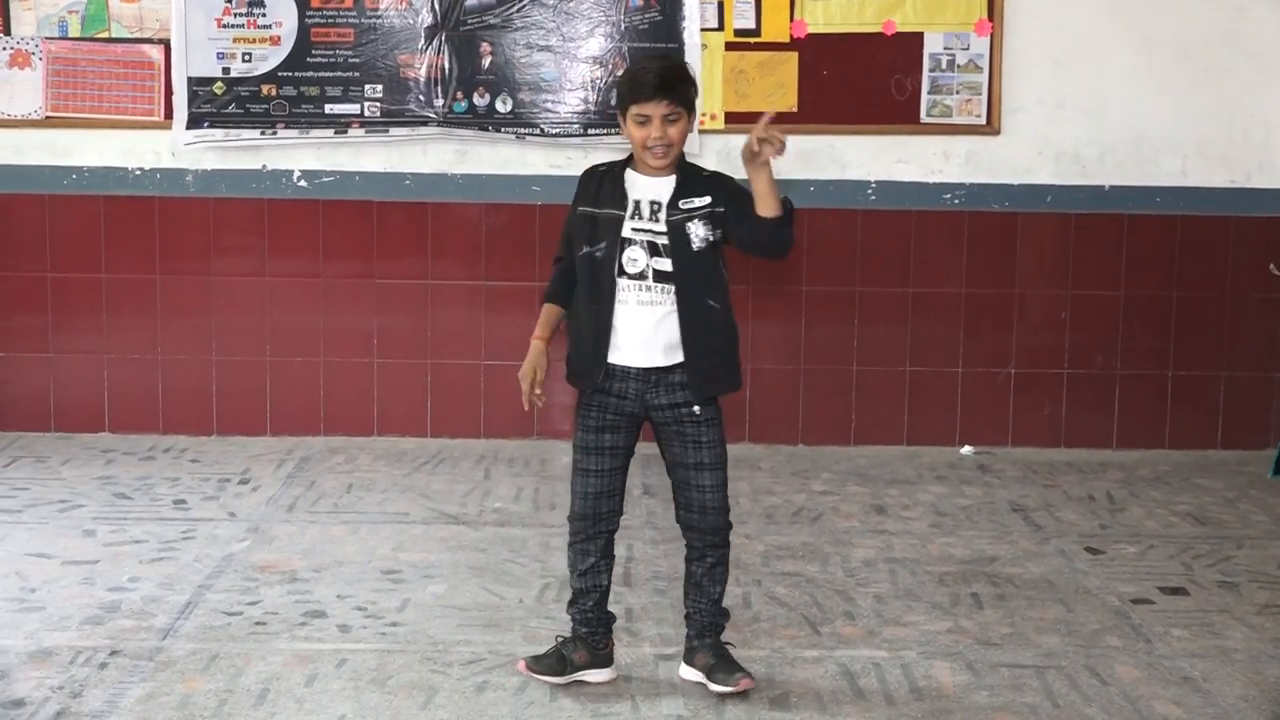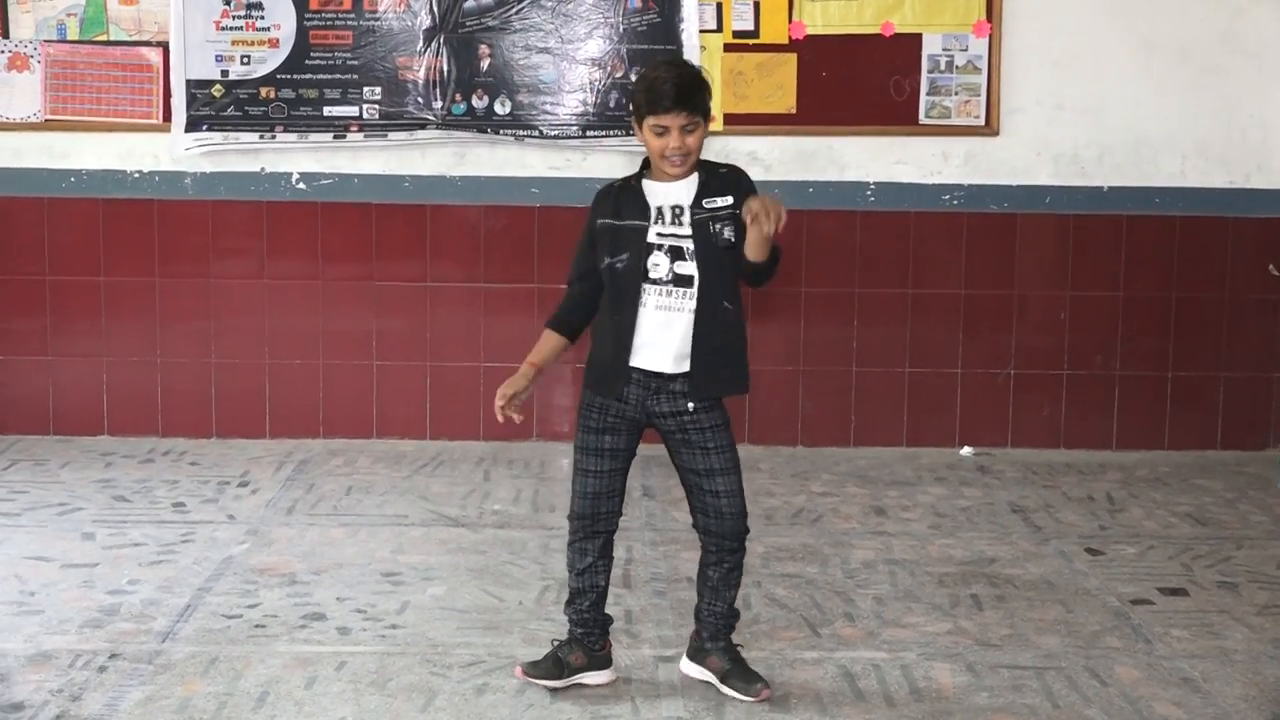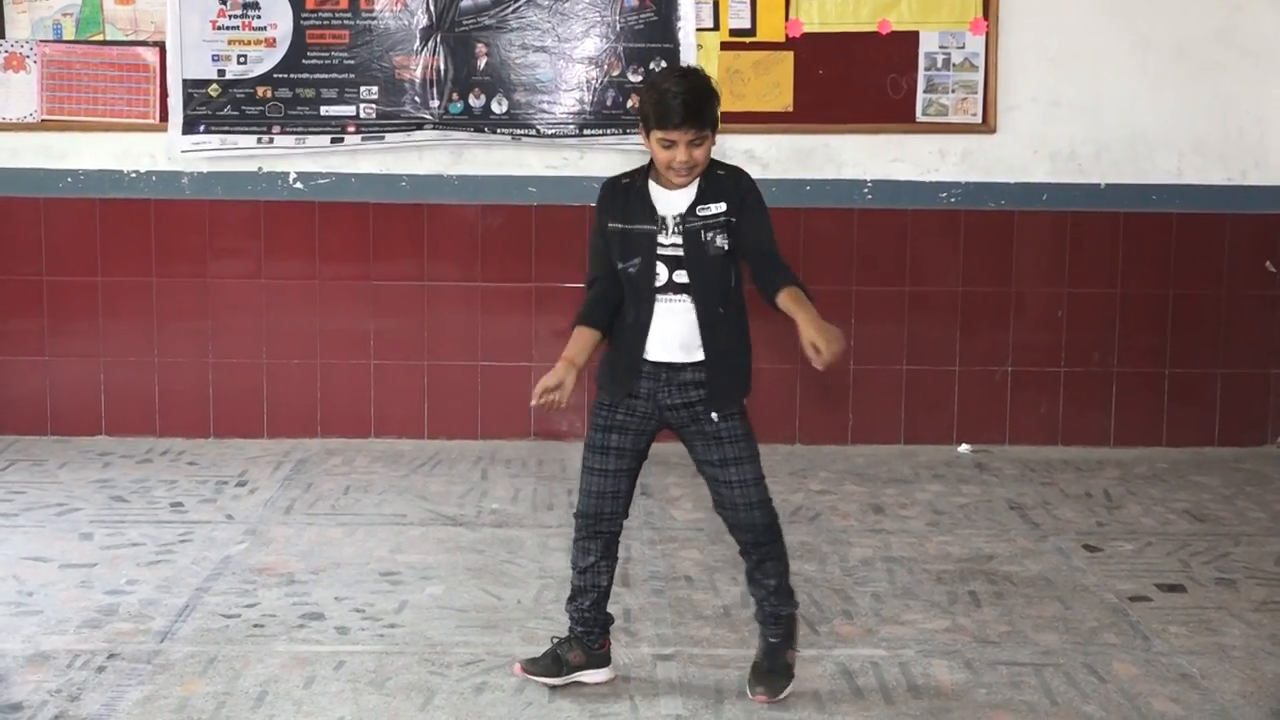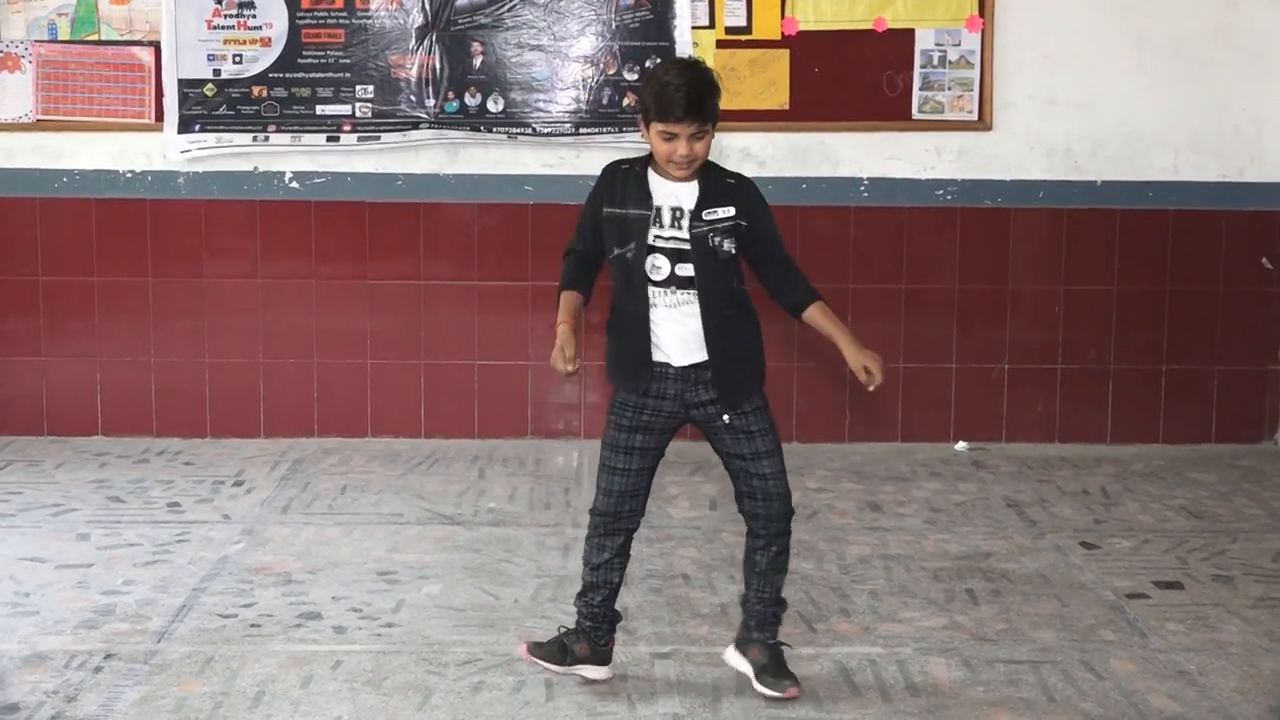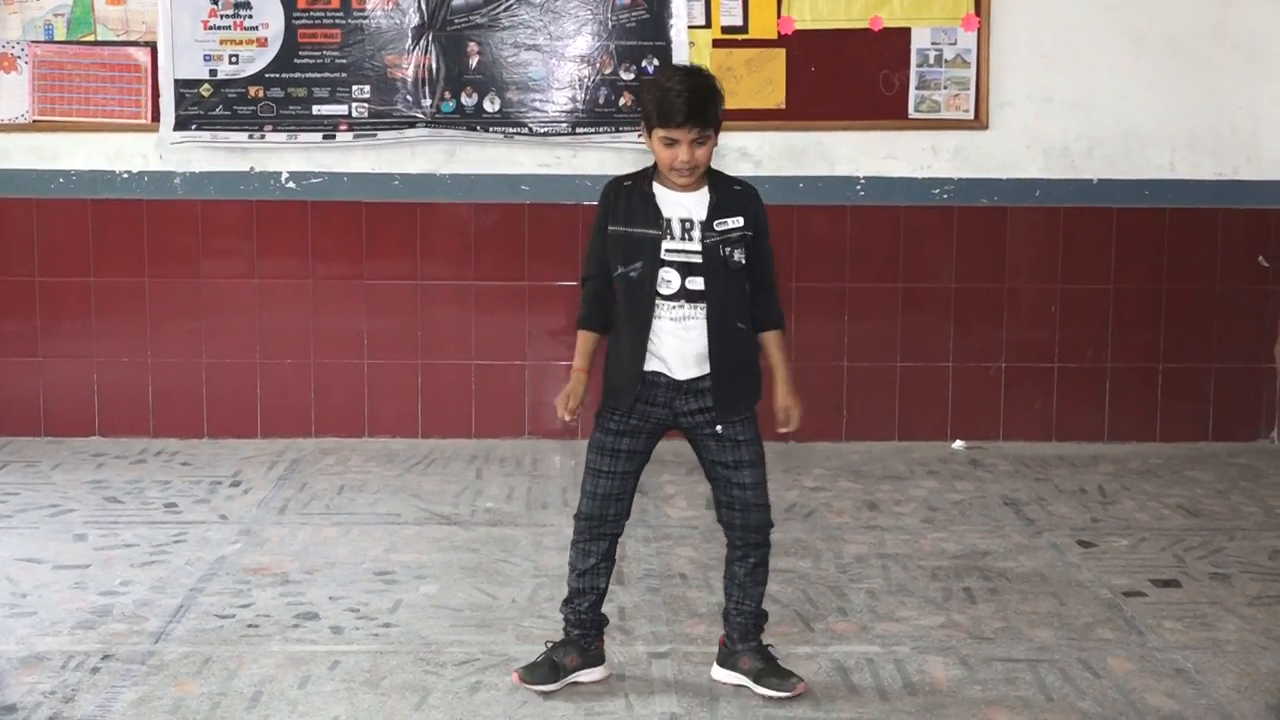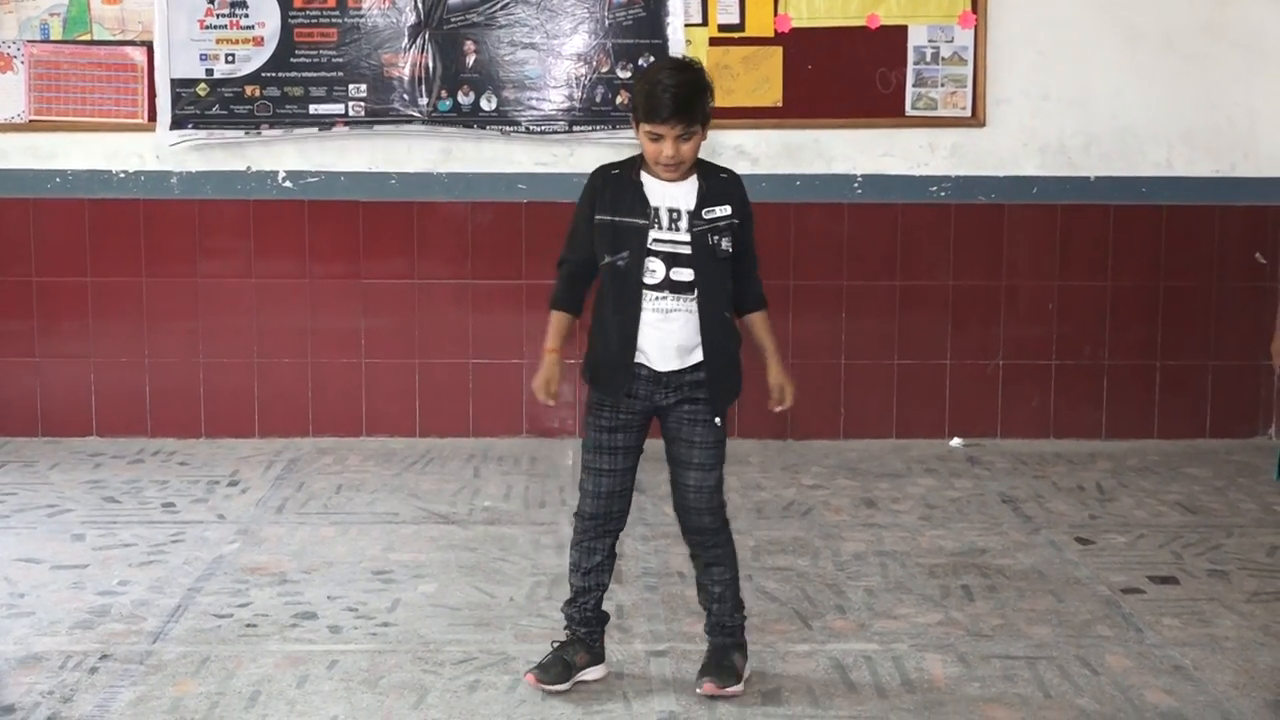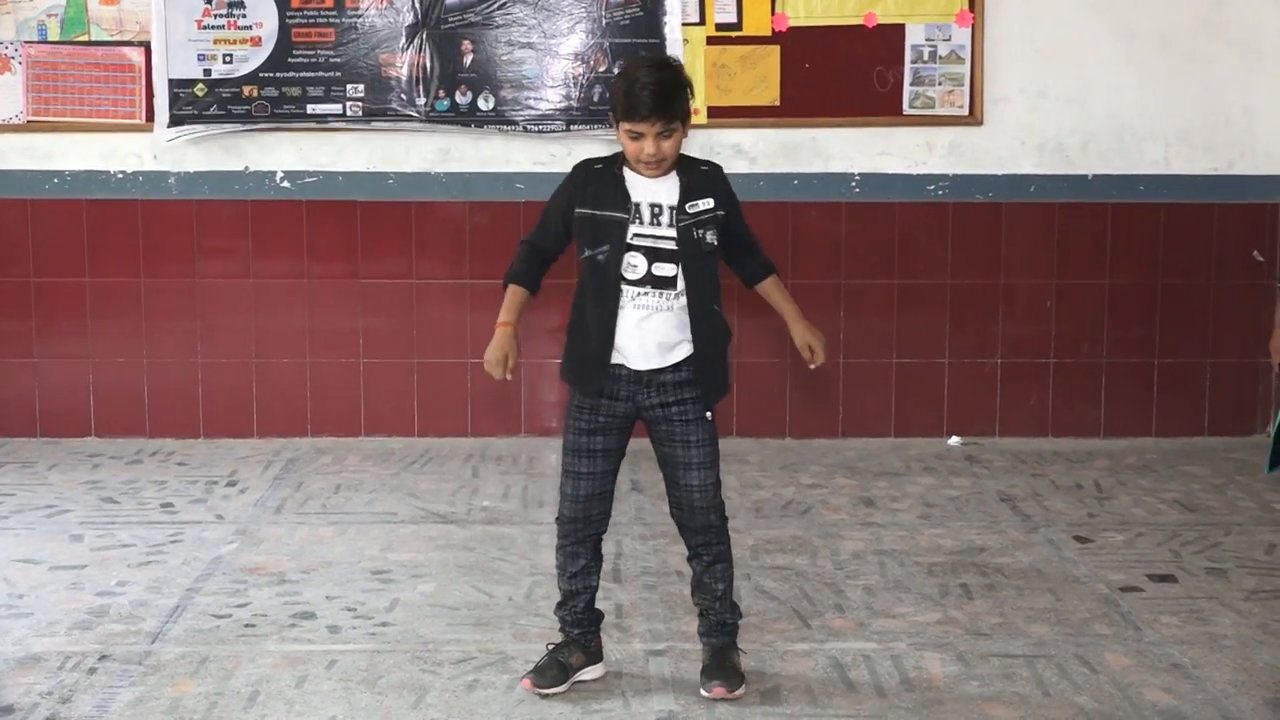
dt=0.2s
person 1, frame 1
left shoulder: (713, 193)
right shoulder: (596, 185)
left elbow: (774, 243)
right elbow: (566, 276)
left wrist: (760, 167)
right wrist: (538, 348)
left hip: (686, 384)
right hip: (607, 381)
left knee: (707, 520)
right knee: (590, 517)
left ankle: (704, 645)
right ankle: (590, 642)
person 1, frame 2
left shoulder: (731, 188)
right shoulder: (614, 202)
left elbow: (755, 273)
right elbow: (580, 298)
left wrist: (762, 230)
right wrist: (528, 372)
left hip: (692, 390)
right hip: (615, 384)
left knee: (725, 521)
right knee: (590, 518)
left ankle: (712, 644)
right ankle: (587, 645)
person 1, frame 3
left shoulder: (733, 189)
right shoulder: (618, 197)
left elbow: (768, 269)
right elbow: (601, 295)
left wrist: (808, 320)
right wrist: (568, 367)
left hip: (708, 384)
right hip: (629, 381)
left knee: (753, 516)
right knee: (596, 515)
left ankle: (777, 637)
right ankle: (586, 642)
person 1, frame 4
left shoulder: (737, 196)
right shoulder: (616, 185)
left elbow: (782, 277)
right elbow: (580, 259)
left wrist: (846, 341)
right wrist: (567, 324)
left hip: (726, 380)
right hip: (645, 381)
left knee: (770, 509)
right knee: (612, 514)
left ankle: (758, 639)
right ankle: (592, 636)
person 1, frame 5
left shoulder: (741, 203)
right shoulder: (620, 199)
left elbow: (762, 298)
right elbow: (598, 295)
left wrist: (782, 381)
right wrist: (578, 375)
left hip: (719, 390)
right hip: (636, 387)
left knee: (750, 521)
right knee: (598, 517)
left ankle: (742, 648)
right ankle: (581, 645)
person 1, frame 6
left shoulder: (726, 192)
right shoulder: (606, 188)
left elbow: (745, 285)
right elbow: (572, 276)
left wrist: (773, 362)
right wrist: (552, 356)
left hip: (698, 380)
right hip: (619, 377)
left knee: (703, 515)
right knee: (598, 513)
left ankle: (725, 642)
right ankle: (584, 643)
person 1, frame 7
left shoulder: (708, 185)
right shoulder: (588, 183)
left elbow: (748, 259)
right elbow: (534, 254)
left wrist: (796, 321)
right wrist: (504, 328)
left hip: (682, 379)
right hip: (602, 377)
left knee: (701, 514)
right knee: (579, 514)
left ankle: (720, 642)
right ankle: (579, 642)
